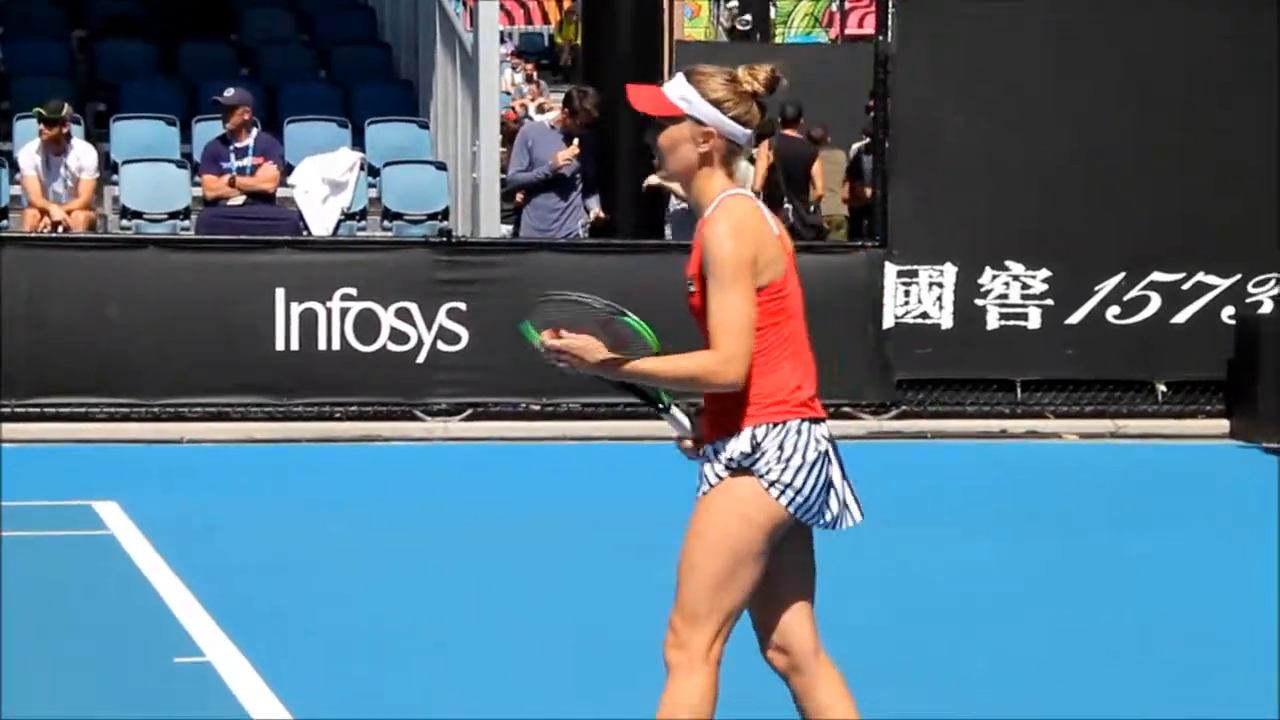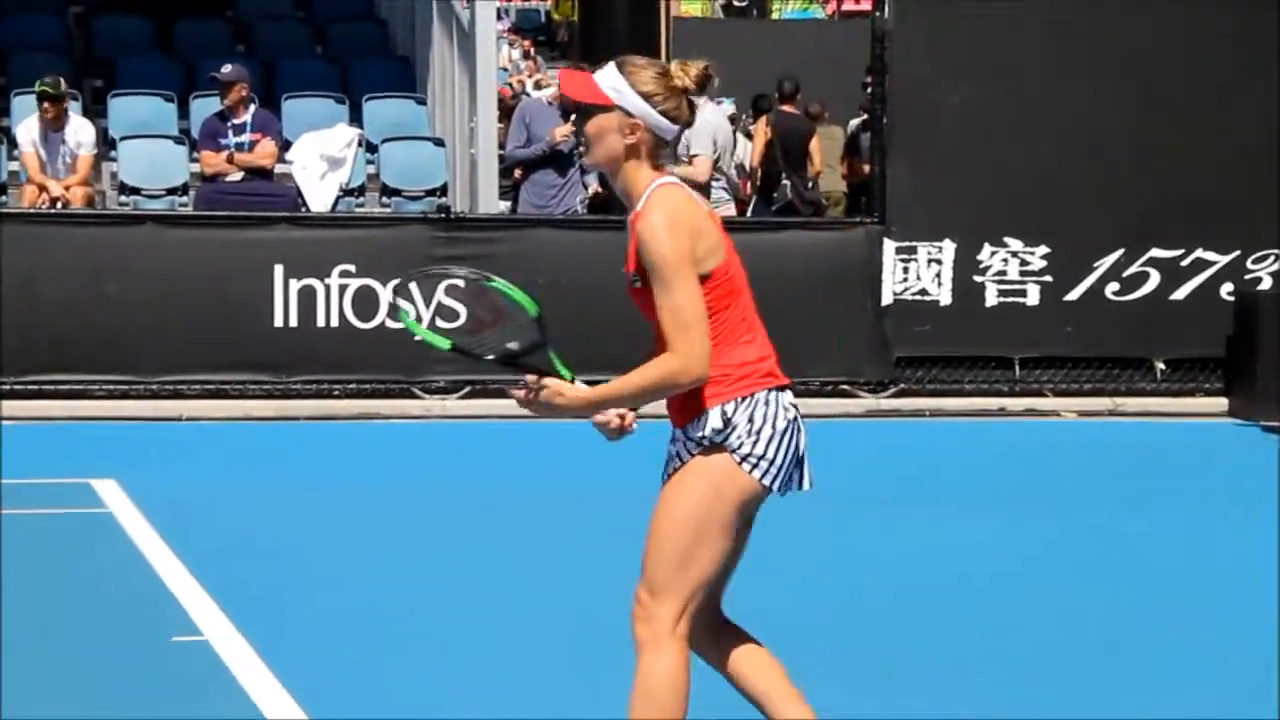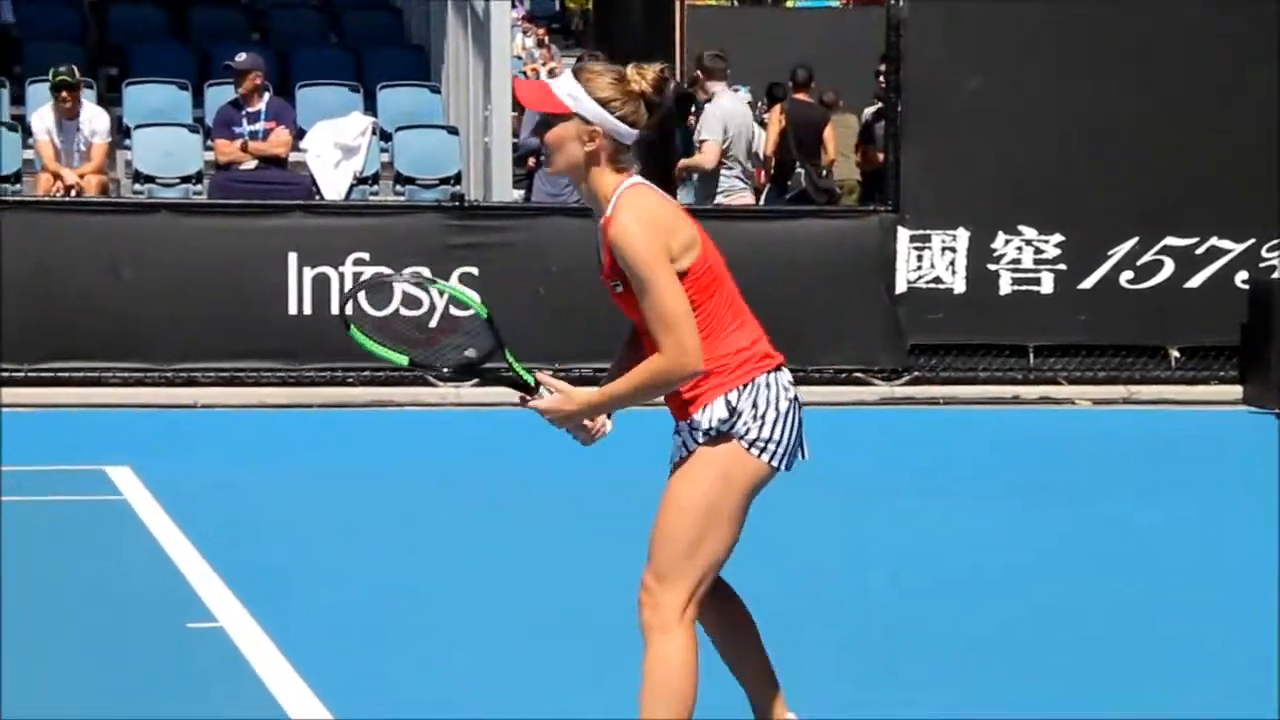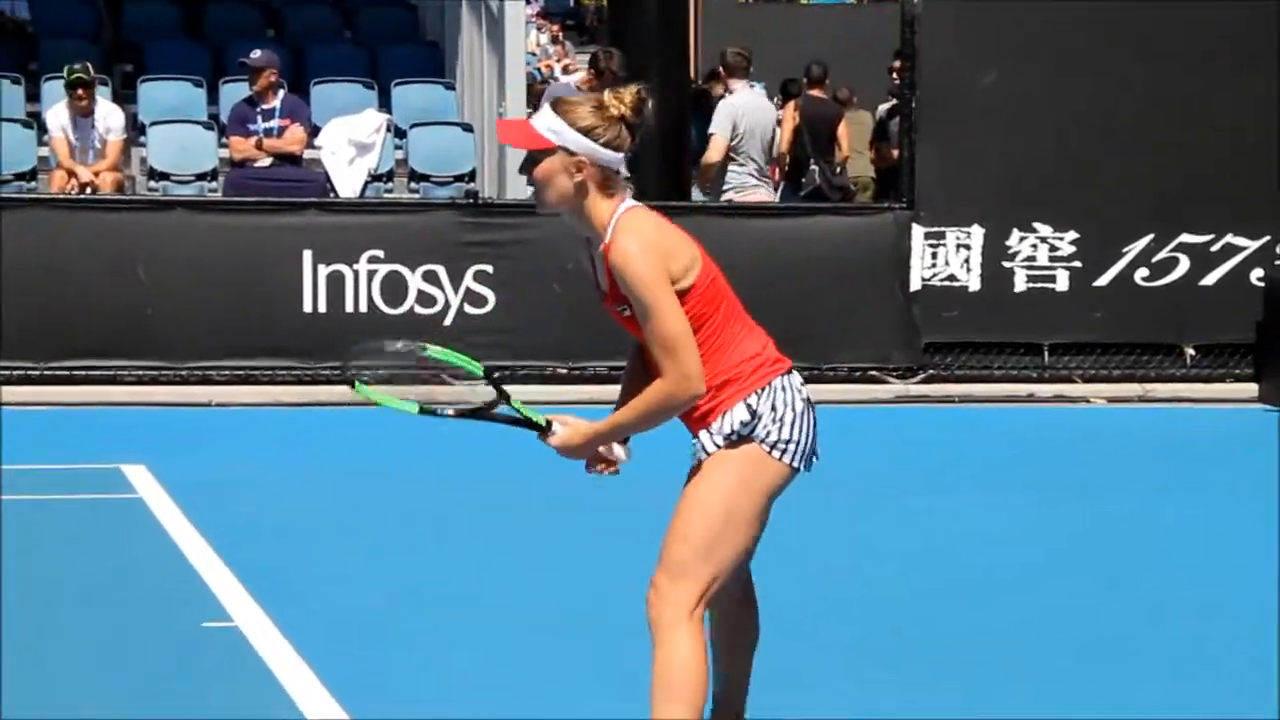
dt=0.2s
person 1, frame 1
left shoulder: (727, 228)
right shoulder: (736, 216)
left elbow: (726, 366)
left wrist: (612, 365)
right wrist: (709, 423)
left hip: (761, 449)
right hip: (774, 445)
left knee: (688, 648)
right knee: (792, 646)
person 1, frame 2
left shoulder: (660, 220)
right shoulder: (658, 205)
left elbow: (689, 364)
left wrist: (581, 401)
right wrist: (621, 401)
left hip: (731, 423)
right hip: (733, 421)
left knee: (656, 620)
right knee: (692, 618)
person 1, frame 3
left shoulder: (633, 220)
right shoulder: (622, 209)
left elbow: (682, 360)
left wrist: (585, 404)
right wrist: (601, 398)
left hip: (740, 407)
right hip: (731, 409)
left knee: (663, 603)
right knee: (700, 586)
person 1, frame 4
left shoulder: (631, 246)
right shoulder: (607, 240)
left elbow: (684, 382)
left wrist: (592, 435)
right wrist: (612, 431)
left hip: (755, 416)
right hip: (740, 416)
left knee: (674, 601)
right knee: (722, 582)
